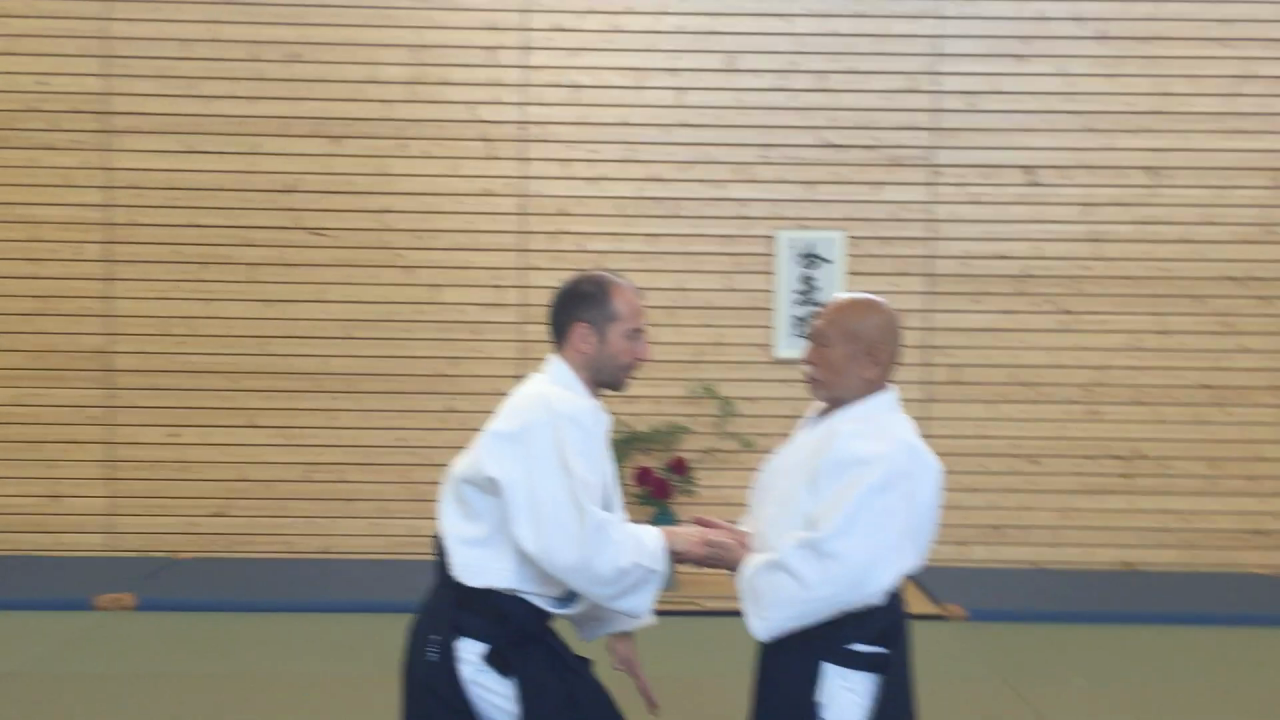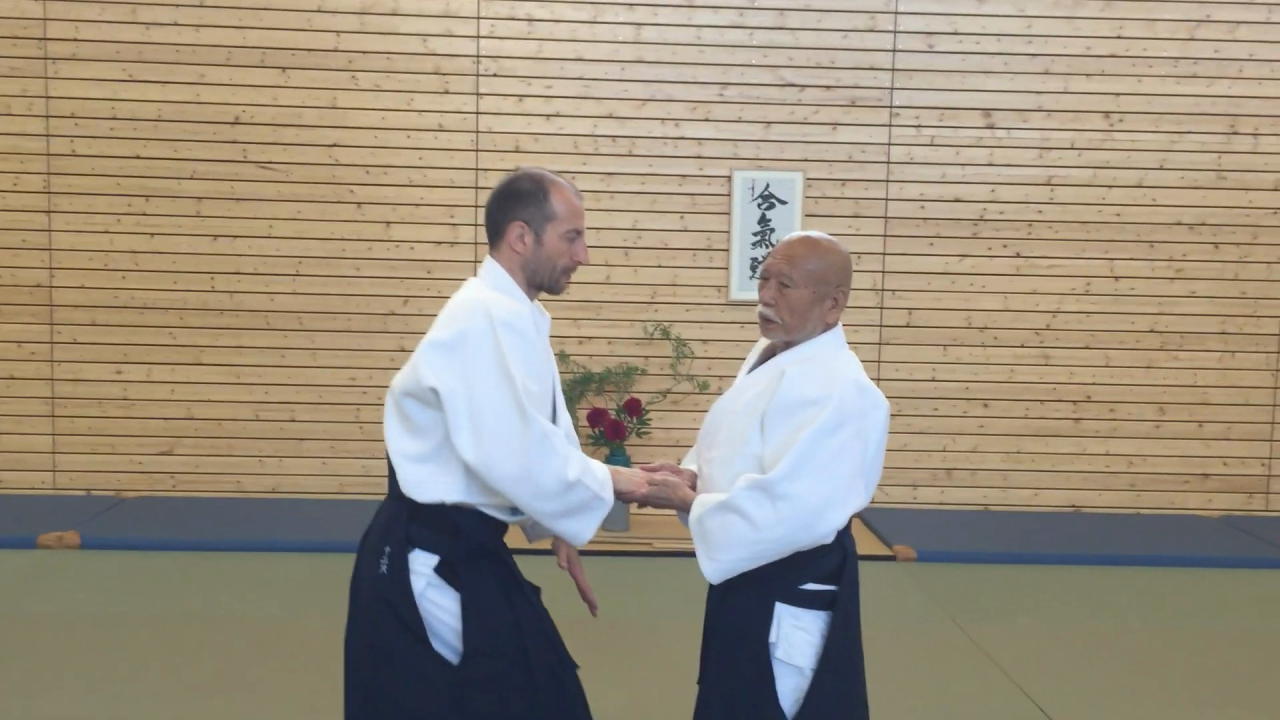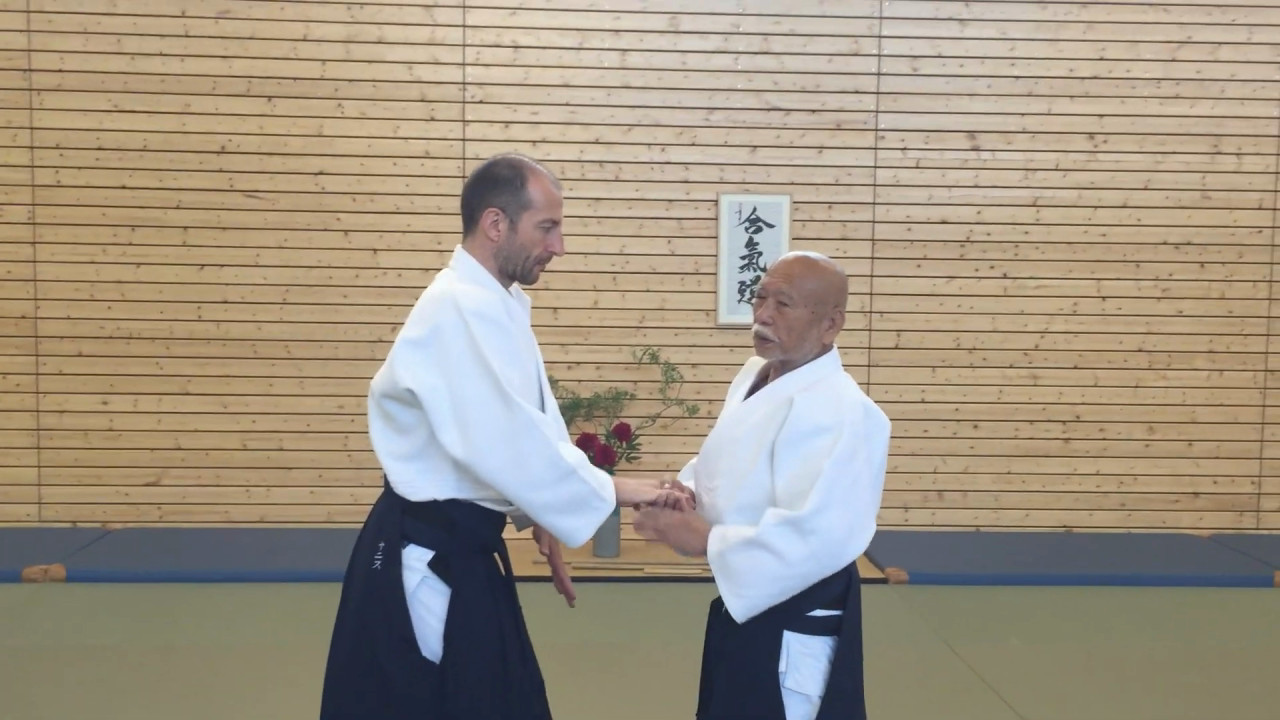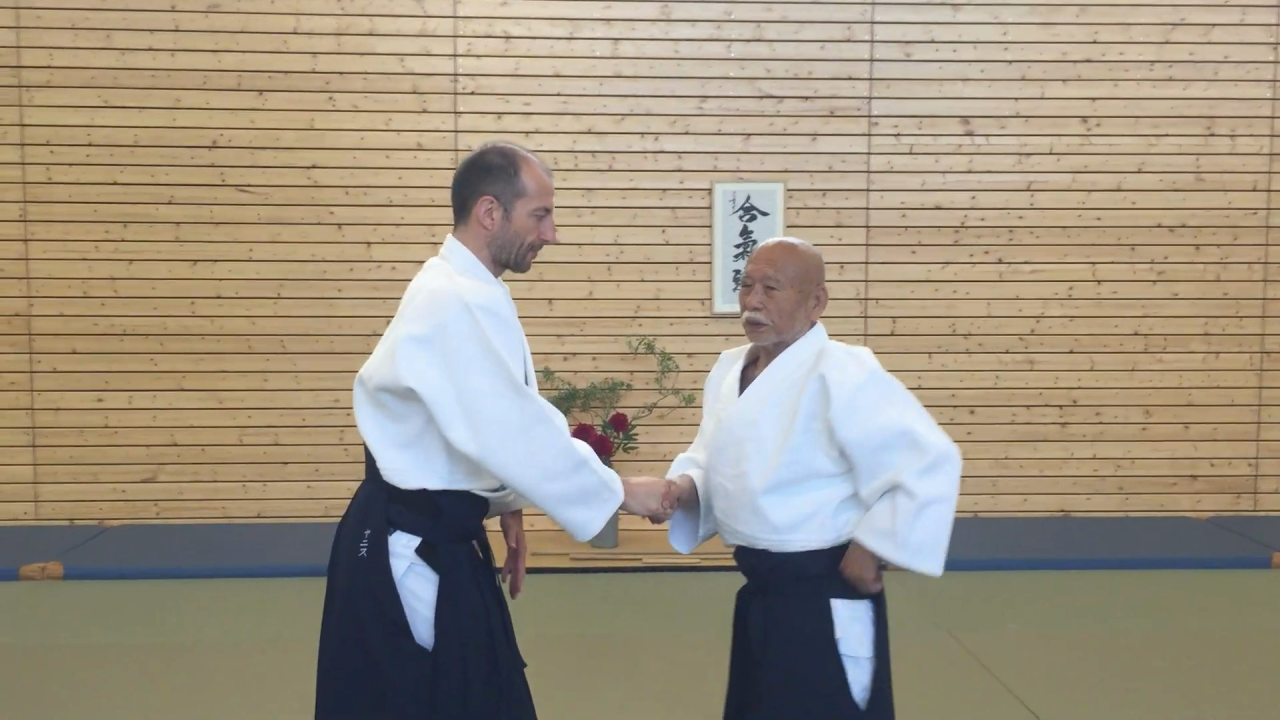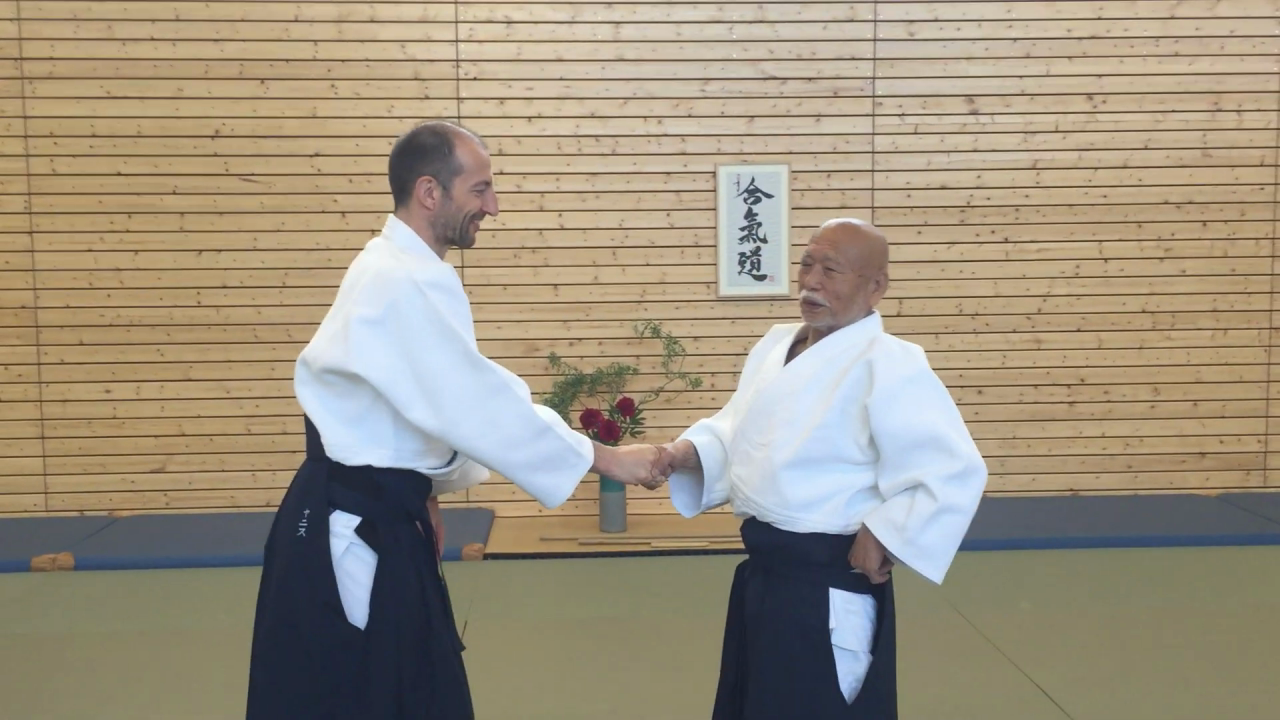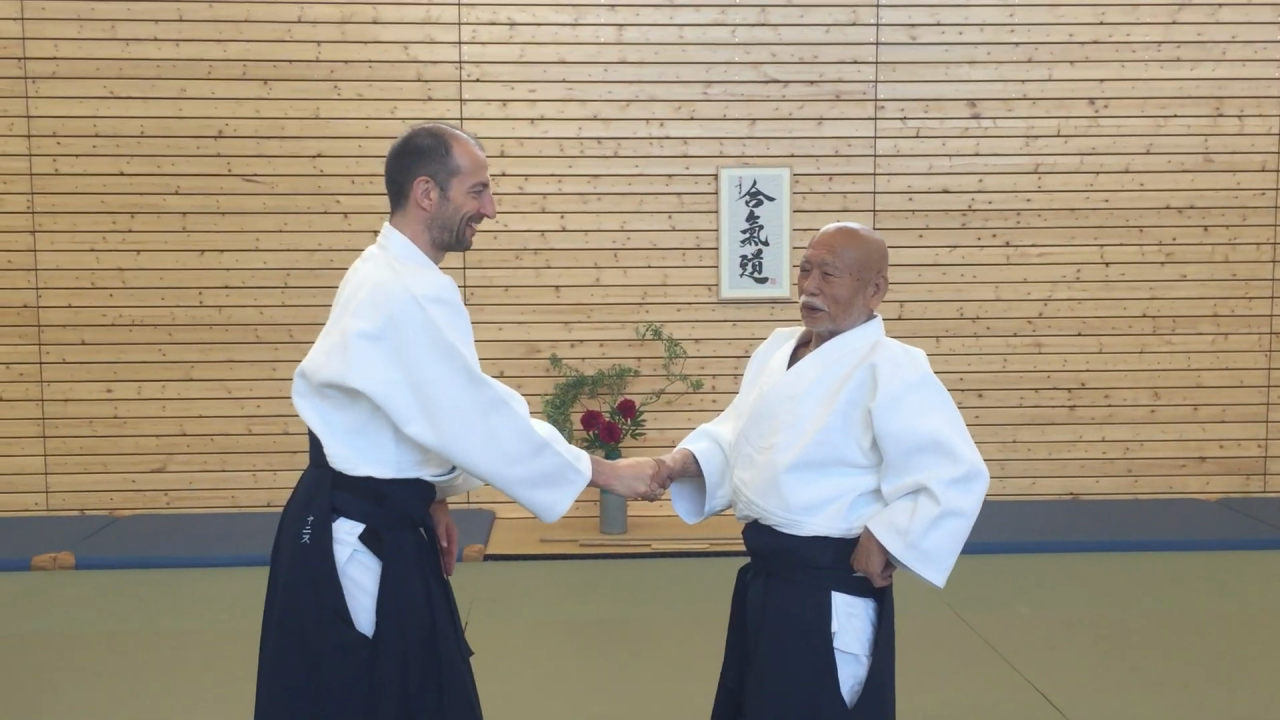
dt=0.7s
person 1, frame 1
left shoulder: (570, 410)
right shoulder: (549, 411)
left elbow: (592, 532)
right elbow: (571, 547)
left wrist: (616, 625)
right wrist: (662, 542)
left hip: (508, 636)
right hip: (479, 648)
person 1, frame 2
left shoulder: (513, 316)
right shoulder: (488, 319)
left elbow: (533, 440)
right elbow: (513, 456)
left wrist: (557, 529)
right wrist: (606, 481)
left hip: (461, 553)
right hip: (428, 567)
person 1, frame 3
left shoulder: (495, 303)
right shoulder: (460, 308)
left elbow: (530, 426)
right elbow: (507, 442)
left wrist: (544, 523)
right wrist: (613, 491)
left hip: (458, 554)
right hip: (425, 564)
person 1, frame 4
left shoulder: (466, 291)
right shoulder: (458, 304)
right elbow: (515, 432)
left wrist: (506, 511)
right wrist: (622, 489)
left hip: (434, 542)
right hip: (404, 554)
person 1, frame 5
left shoulder: (398, 269)
right shoulder: (406, 284)
right elbow: (478, 405)
left wrist: (420, 497)
right wrist: (606, 458)
left hip: (375, 520)
right hip: (349, 535)
person 1, frame 6
left shoulder: (389, 274)
right shoulder: (408, 293)
right elbow: (479, 419)
left wrist: (428, 500)
right wrist: (606, 472)
left hip: (372, 525)
right hip: (358, 540)
person 2, frame 1
left shoulder: (889, 453)
right shoulder: (826, 421)
left elbow: (842, 572)
left wrist: (741, 560)
right wrist: (745, 539)
left hip: (843, 658)
right hip: (800, 643)
person 2, frame 2
left shoulder: (837, 389)
right shoulder: (770, 353)
left elbow: (792, 510)
left wrist: (688, 501)
right wrist: (694, 476)
left hip: (794, 592)
right hip: (751, 575)
person 2, frame 3
left shoulder: (837, 412)
right shoulder: (755, 377)
left elbow: (817, 537)
left wrist: (707, 539)
right wrist: (689, 495)
left hip: (796, 619)
right hip: (748, 603)
person 2, frame 4
left shoulder: (842, 374)
right shoulder: (728, 370)
left elbow: (930, 462)
right elbow: (712, 456)
left wrist: (875, 544)
right wrist: (687, 485)
left hip: (825, 602)
right hip: (762, 592)
person 2, frame 5
left shoulder: (889, 366)
right shoulder: (775, 345)
left elbow: (955, 471)
right elbow: (736, 430)
left wrist: (883, 537)
right wrist: (689, 452)
left hip: (829, 591)
right hip: (764, 574)
person 2, frame 6
left shoulder: (892, 370)
right shoulder: (775, 349)
left elbow: (956, 476)
right elbow: (736, 431)
left wrist: (886, 542)
right wrist: (689, 460)
left hip: (830, 594)
right hip: (765, 577)
